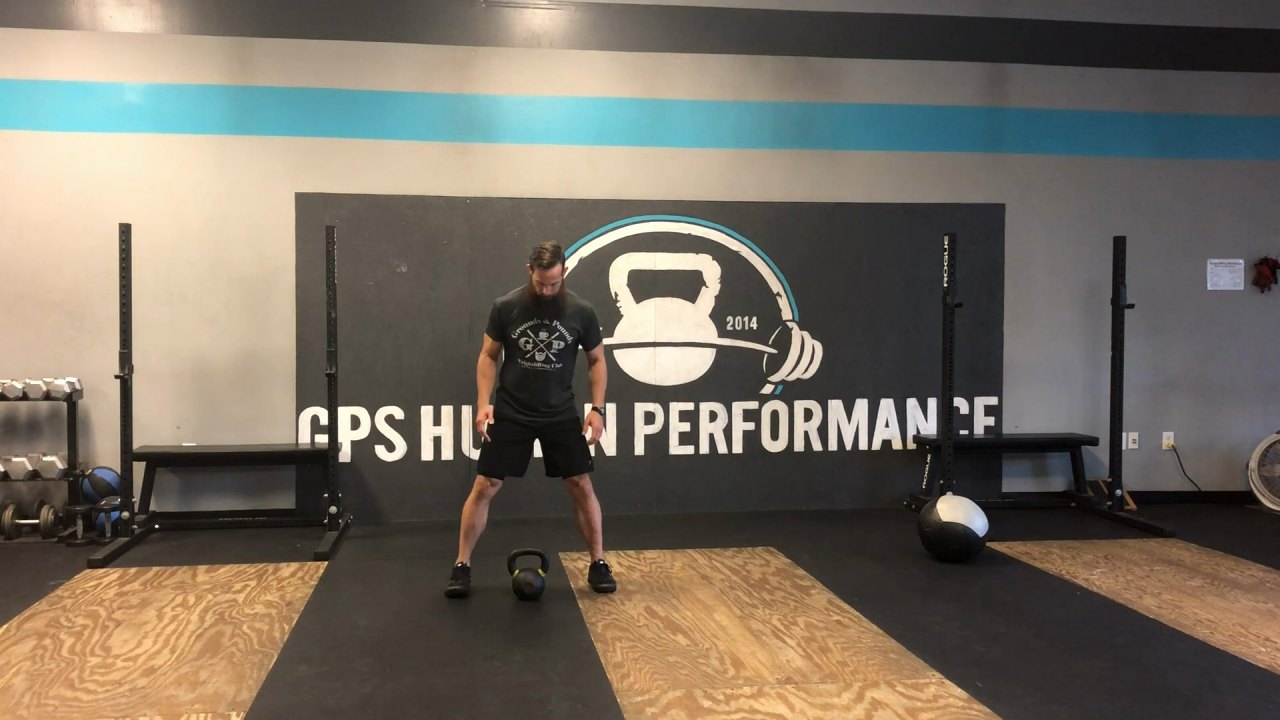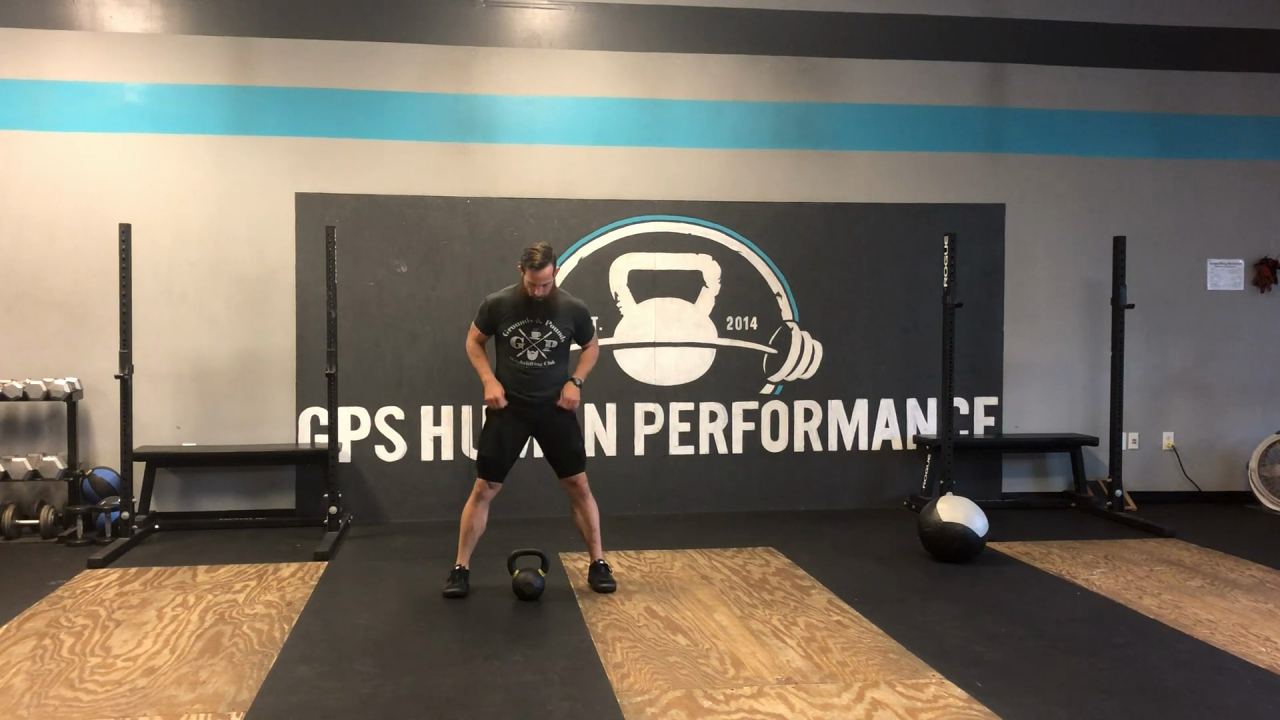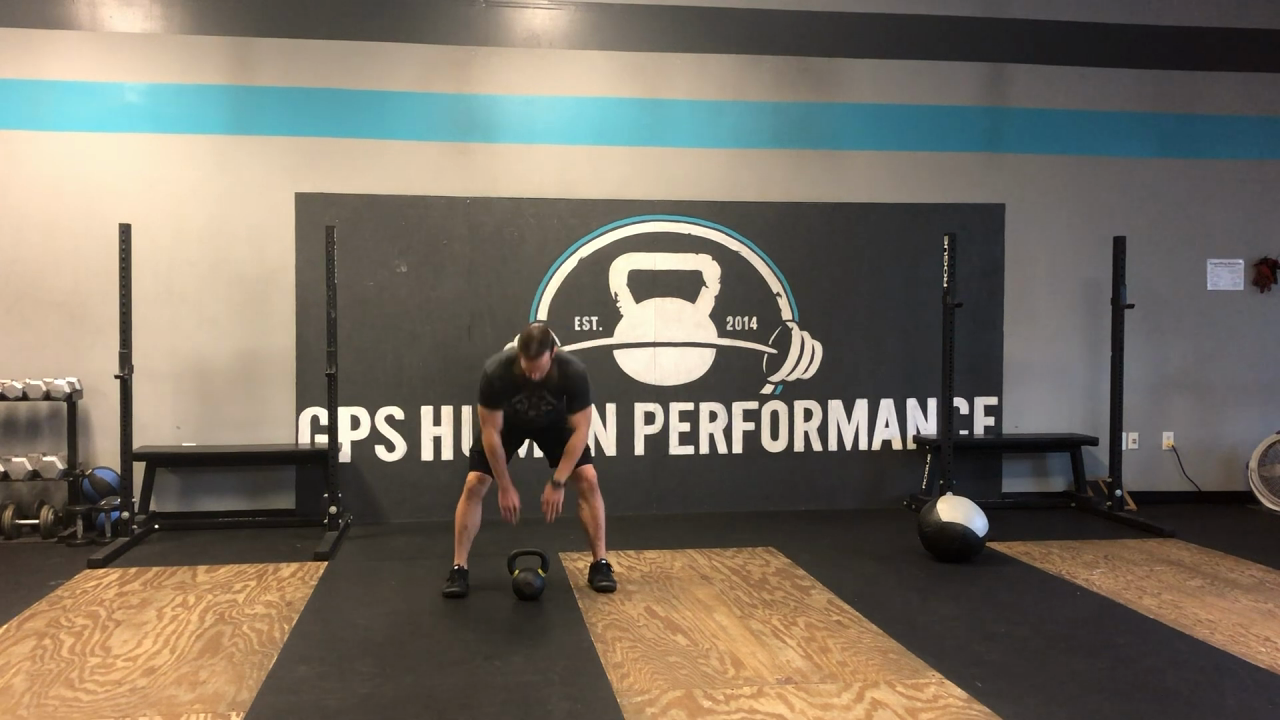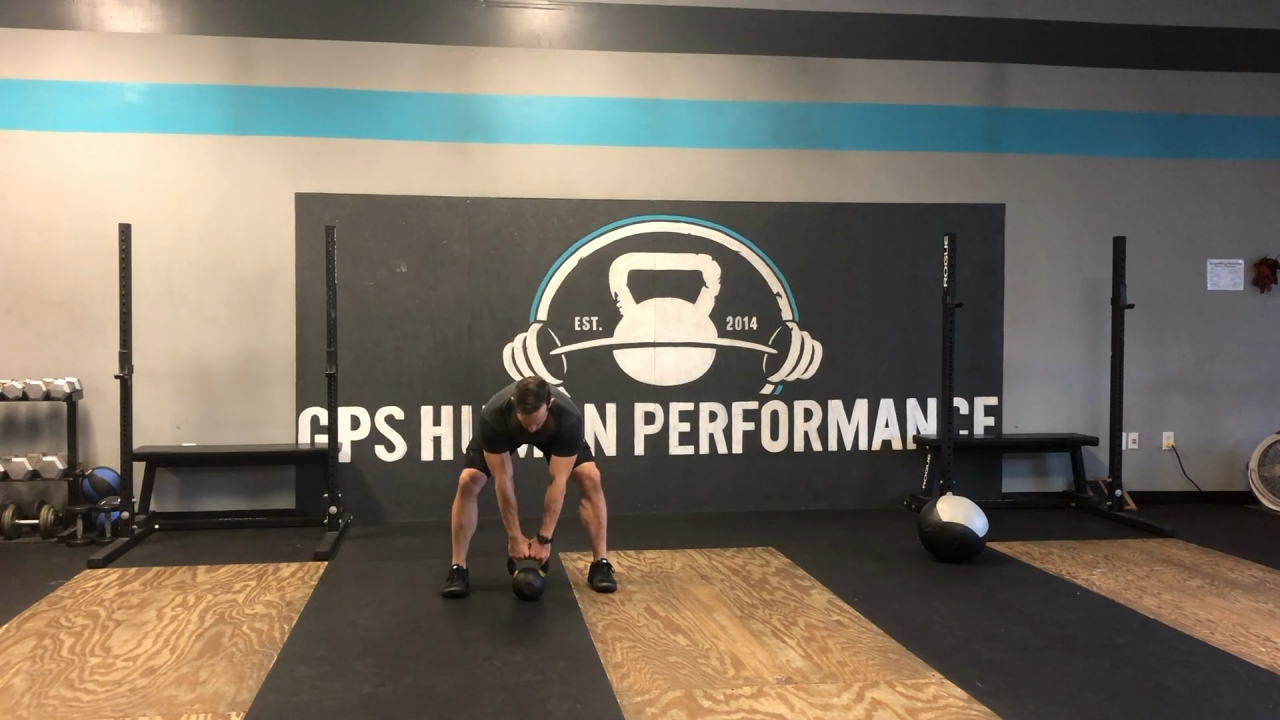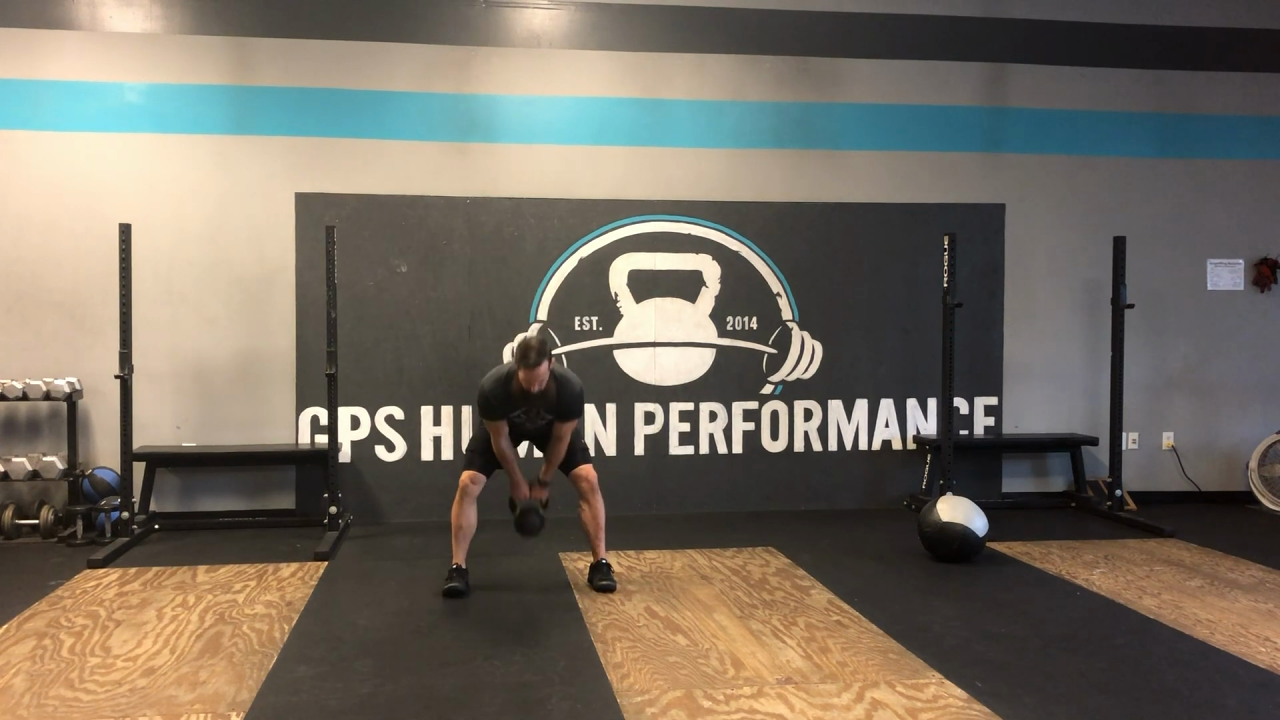
dt=0.5s
person 1, frame 1
left shoulder: (581, 311)
right shoulder: (505, 307)
left elbow: (597, 359)
right elbow: (488, 356)
left wrist: (597, 408)
right wrist: (483, 402)
left hip: (561, 415)
right hip: (510, 415)
left knee: (582, 487)
right knee: (485, 488)
left ankle: (598, 564)
right ankle: (461, 566)
person 1, frame 2
left shoulder: (573, 309)
right shoulder: (497, 304)
left elbow: (591, 346)
right elbow: (474, 341)
left wrist: (576, 381)
right wrist: (489, 380)
left hip: (556, 409)
right hip: (507, 409)
left knee: (578, 486)
right knee: (484, 489)
left ankle: (598, 564)
right ankle: (460, 569)
person 1, frame 3
left shoulder: (574, 372)
right shoulder: (495, 372)
left elbow: (580, 431)
right elbow: (490, 433)
left wrist: (557, 483)
right wrist: (505, 487)
left hip: (554, 422)
right hip: (506, 422)
left knee: (588, 478)
right knee: (474, 484)
left ankle: (599, 564)
right ankle: (459, 569)
person 1, frame 4
left shoulder: (569, 418)
right shoulder: (493, 416)
left elbow: (558, 482)
right elbow: (503, 480)
left wrist: (544, 539)
right wrist: (515, 537)
left hip: (553, 433)
right hip: (506, 432)
left knee: (590, 478)
right knee: (468, 481)
left ankle: (601, 564)
right ankle: (458, 568)
person 1, frame 5
left shoulder: (571, 387)
right shoulder: (492, 387)
left elbow: (561, 439)
right elbow: (500, 439)
left wrist: (544, 482)
right wrist: (516, 483)
left hip: (553, 427)
right hip: (502, 427)
left knee: (587, 480)
right knee: (468, 484)
left ankle: (600, 564)
right ankle: (458, 568)
